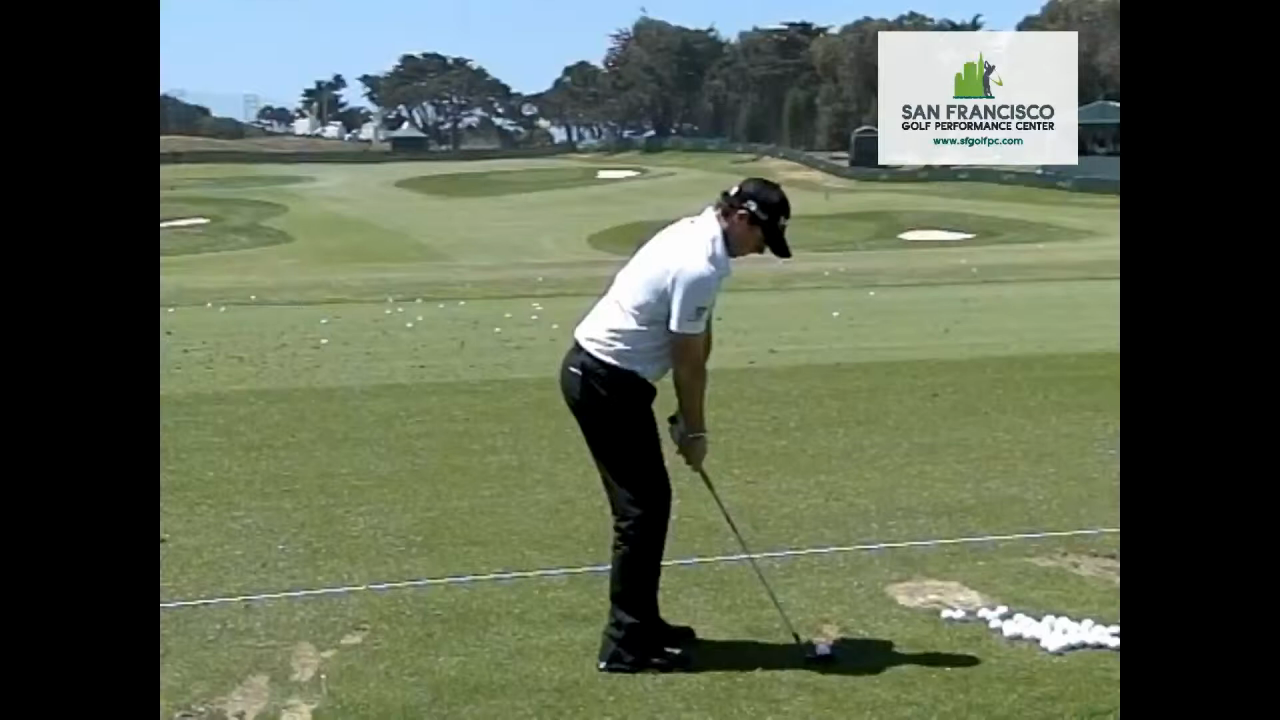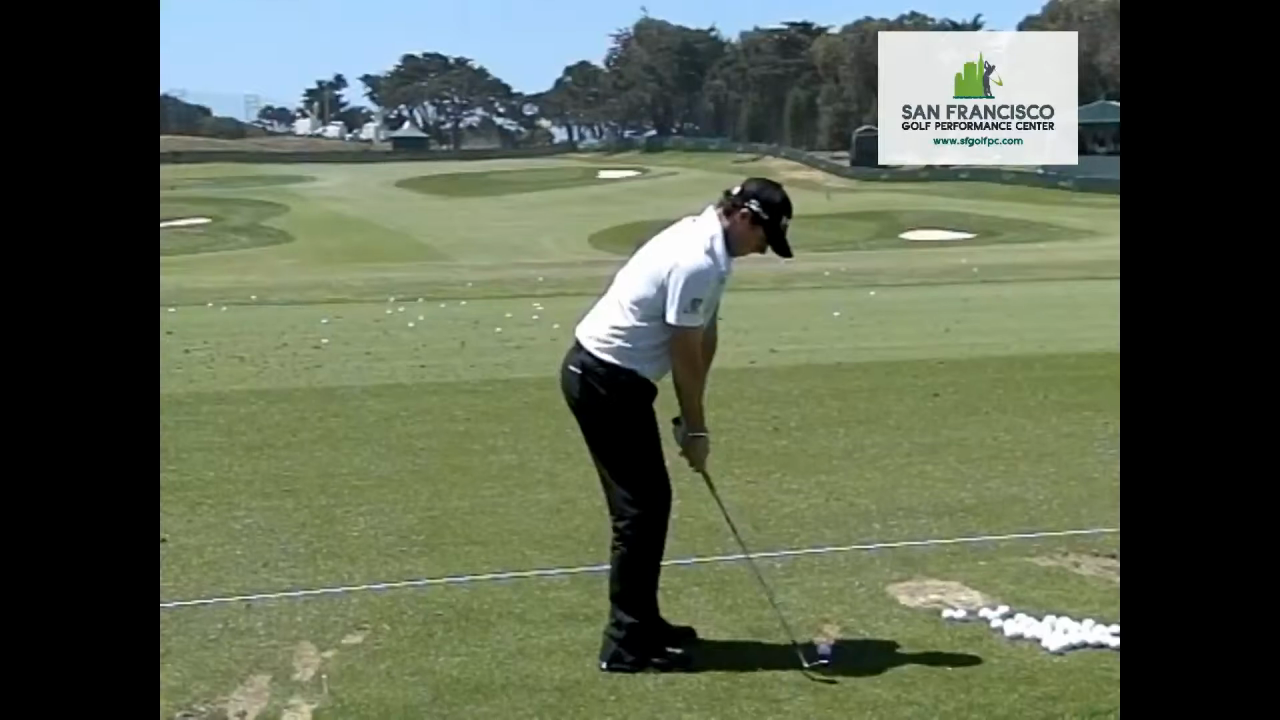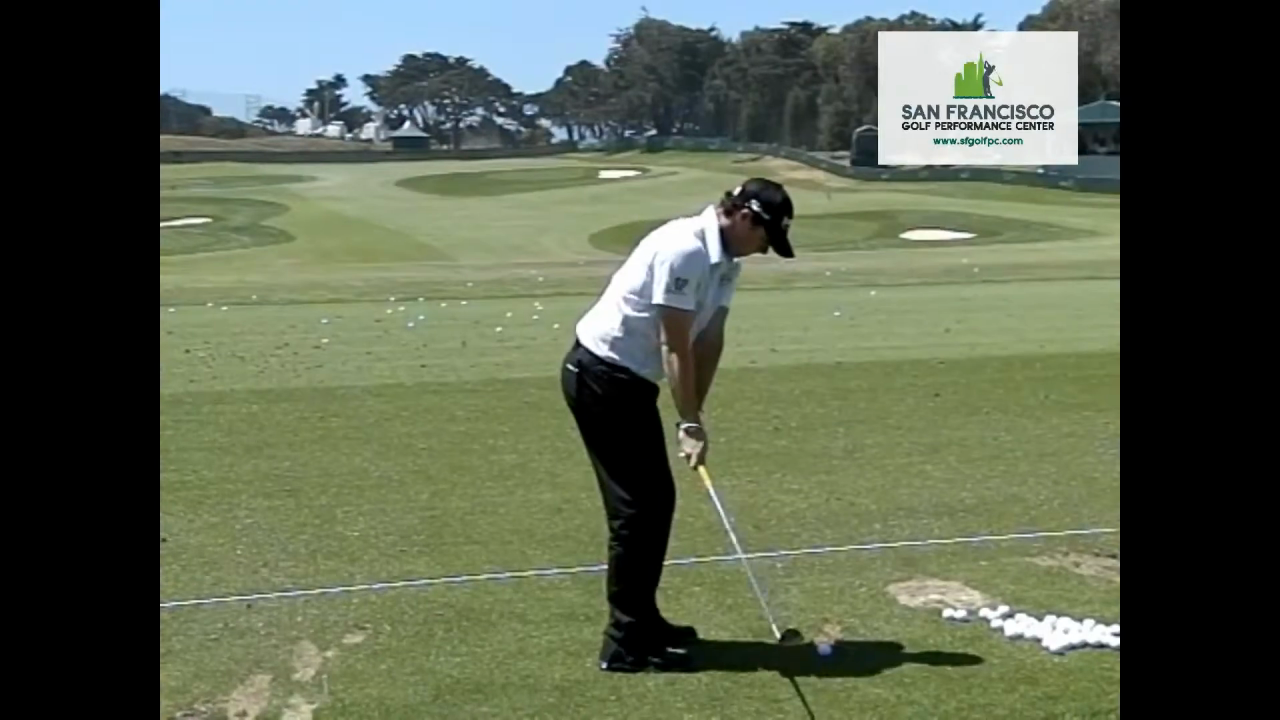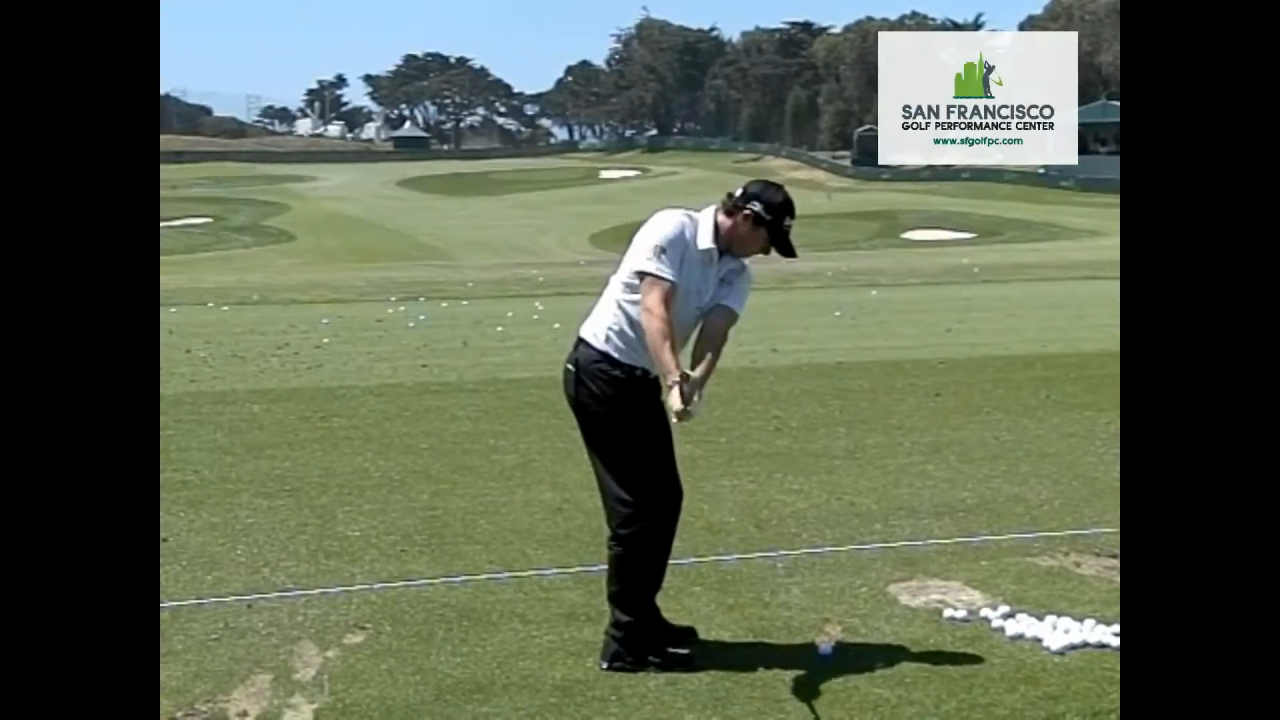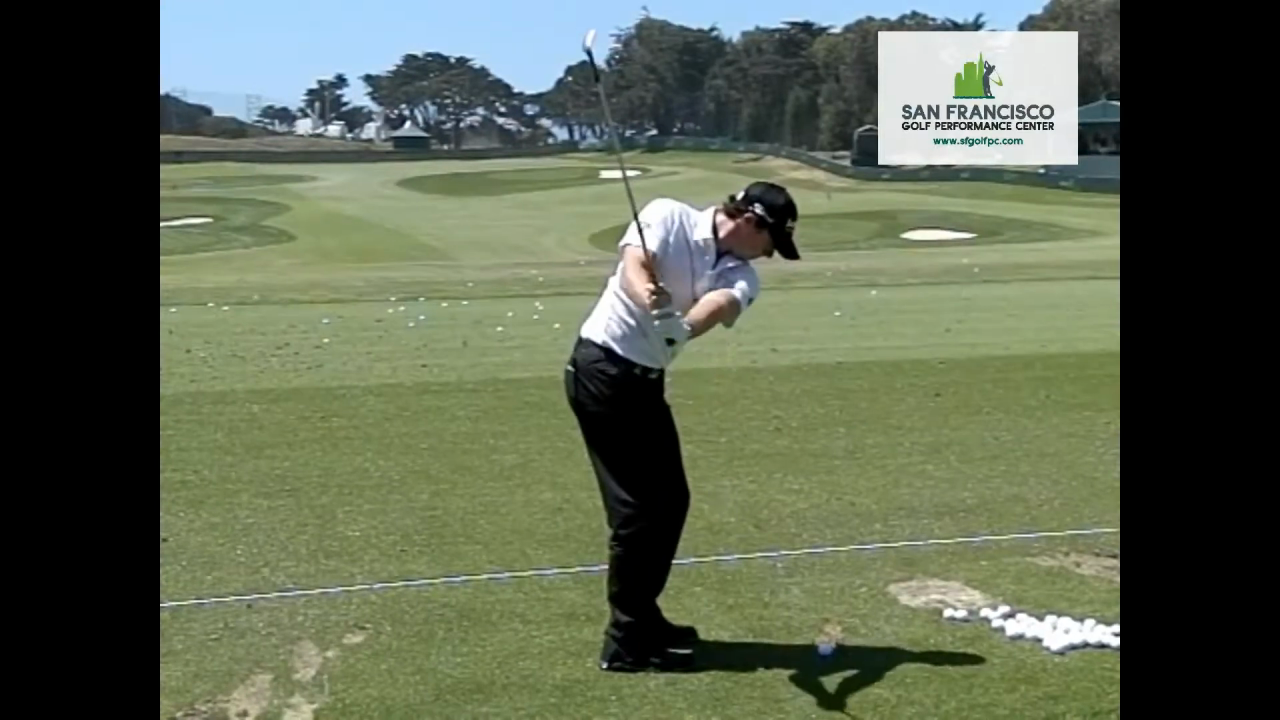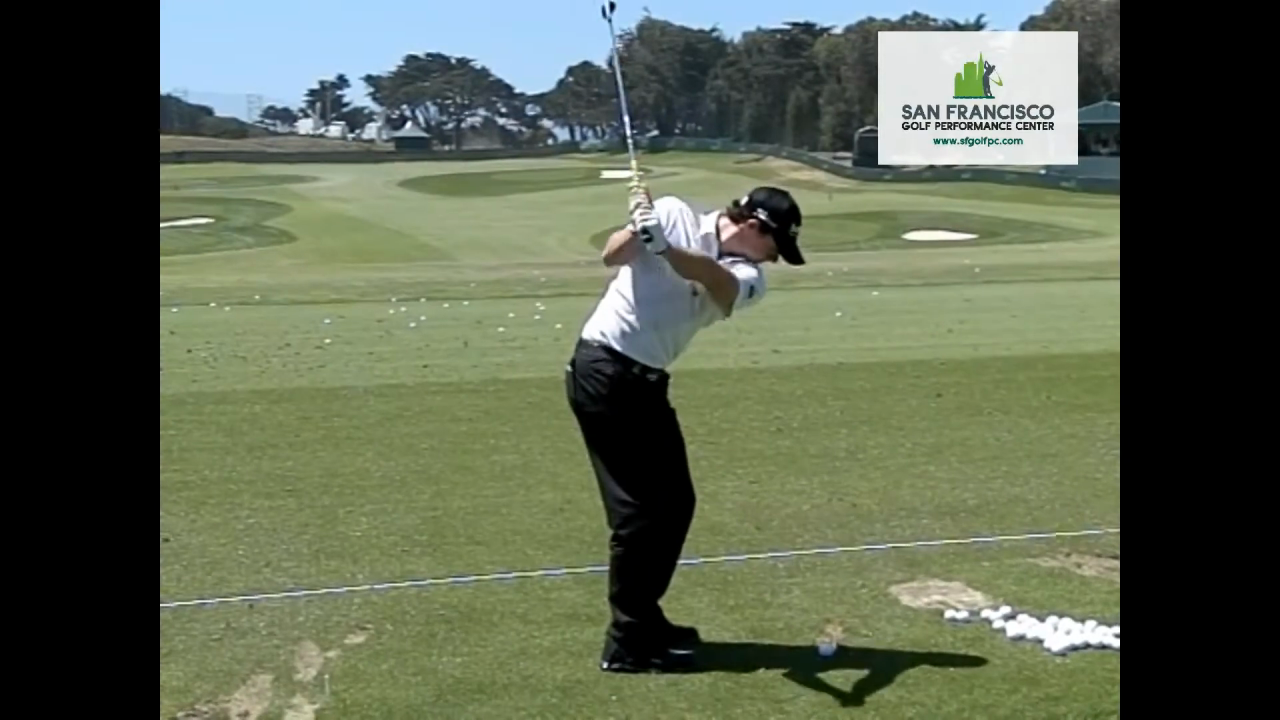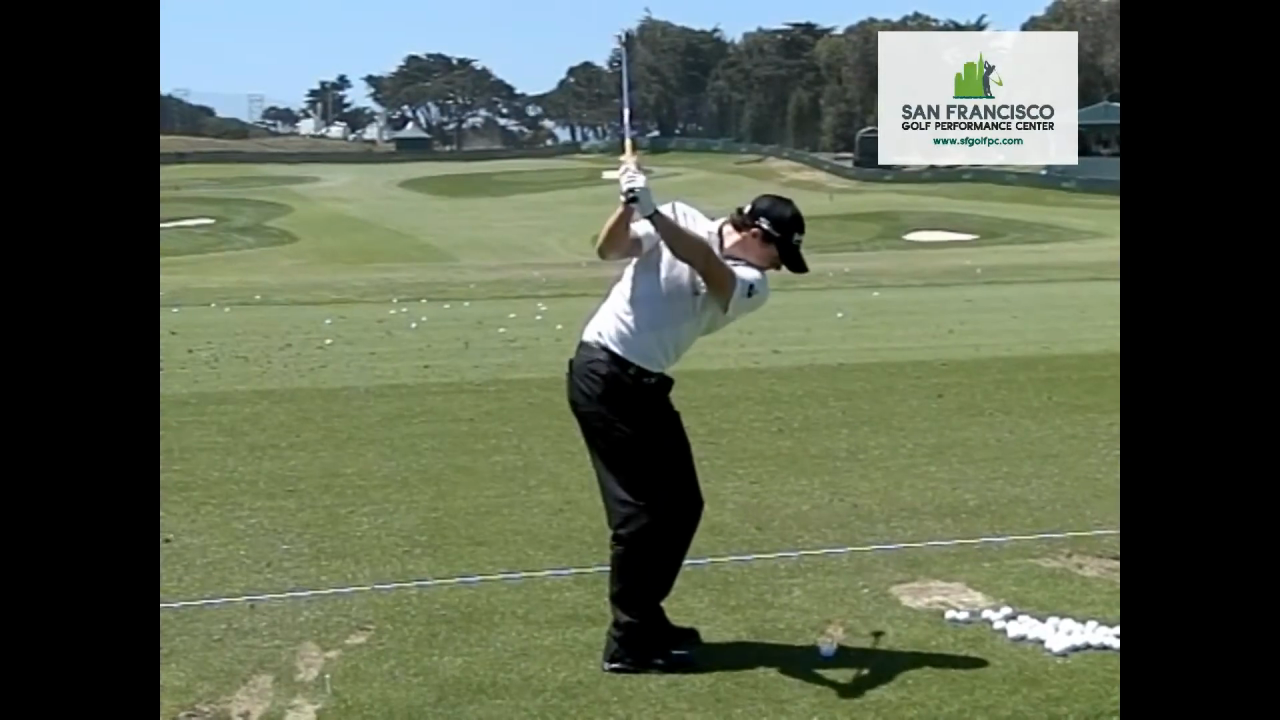
dt=0.4s
person 1, frame 1
left shoulder: (696, 234)
right shoulder: (698, 267)
left elbow: (700, 340)
right elbow: (688, 362)
left wrist: (687, 416)
right wrist: (695, 431)
left hip: (610, 375)
right hip: (604, 380)
left knee: (652, 499)
right knee: (641, 508)
left ankle: (641, 619)
right ankle: (625, 644)
person 1, frame 2
left shoulder: (707, 244)
right shoulder: (695, 261)
left elbow: (705, 338)
right elbow: (685, 356)
left wrist: (690, 417)
right wrist: (696, 430)
left hip: (616, 377)
right hip: (602, 378)
left knee: (653, 500)
right knee: (639, 509)
left ankle: (641, 619)
right ankle: (625, 644)
person 1, frame 3
left shoulder: (725, 262)
right shoulder: (685, 247)
left elbow: (709, 341)
right elbow: (674, 344)
left wrist: (694, 415)
right wrist: (690, 424)
left hip: (628, 380)
right hip: (601, 376)
left knee: (657, 500)
right knee: (636, 508)
left ankle: (641, 619)
right ankle: (625, 644)
person 1, frame 4
left shoulder: (736, 274)
right shoulder: (673, 228)
left elbow: (714, 334)
right elbow: (654, 308)
left wrist: (694, 388)
right wrist: (675, 382)
left hip: (640, 380)
right hip: (601, 371)
left knee: (664, 500)
right knee: (635, 507)
left ankle: (641, 617)
right ankle: (625, 642)
person 1, frame 5
left shoulder: (741, 276)
right shoulder: (668, 216)
left elbow: (718, 307)
right elbow: (631, 271)
left wrist: (684, 328)
right wrist: (652, 302)
left hip: (645, 378)
right hip: (603, 368)
left knee: (669, 500)
right knee: (636, 507)
left ankle: (642, 617)
right ankle: (625, 642)
person 1, frame 6
left shoulder: (747, 276)
right shoulder: (674, 214)
left elbow: (712, 277)
right elbow: (612, 255)
left wrist: (667, 249)
right wrist: (637, 233)
left hip: (647, 380)
right hip: (604, 369)
left knee: (674, 503)
right knee: (637, 508)
left ankle: (644, 618)
right ankle: (627, 642)
person 1, frame 7
left shoulder: (751, 284)
right shoulder: (681, 218)
left elbow: (704, 263)
right elbow: (609, 249)
left wrist: (652, 212)
right wrist: (628, 207)
left hip: (648, 384)
right hip: (603, 373)
left knee: (681, 506)
right knee: (638, 511)
left ankle: (646, 618)
right ankle: (629, 642)
